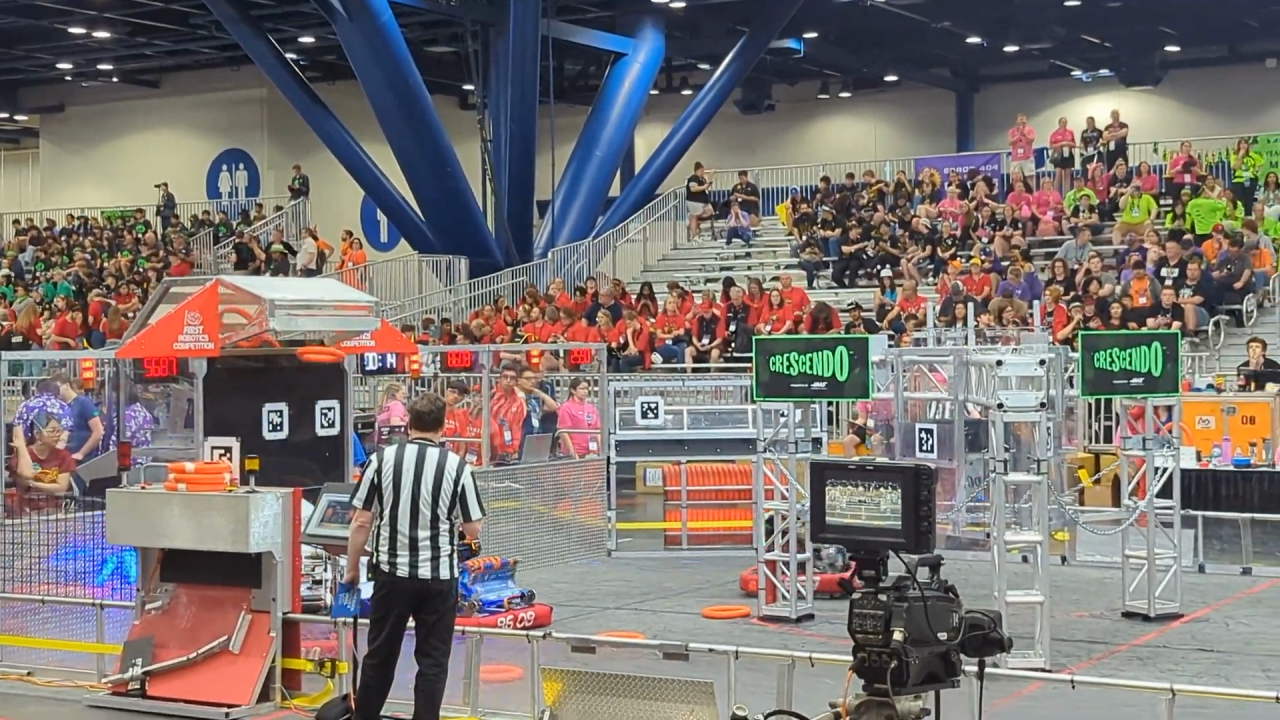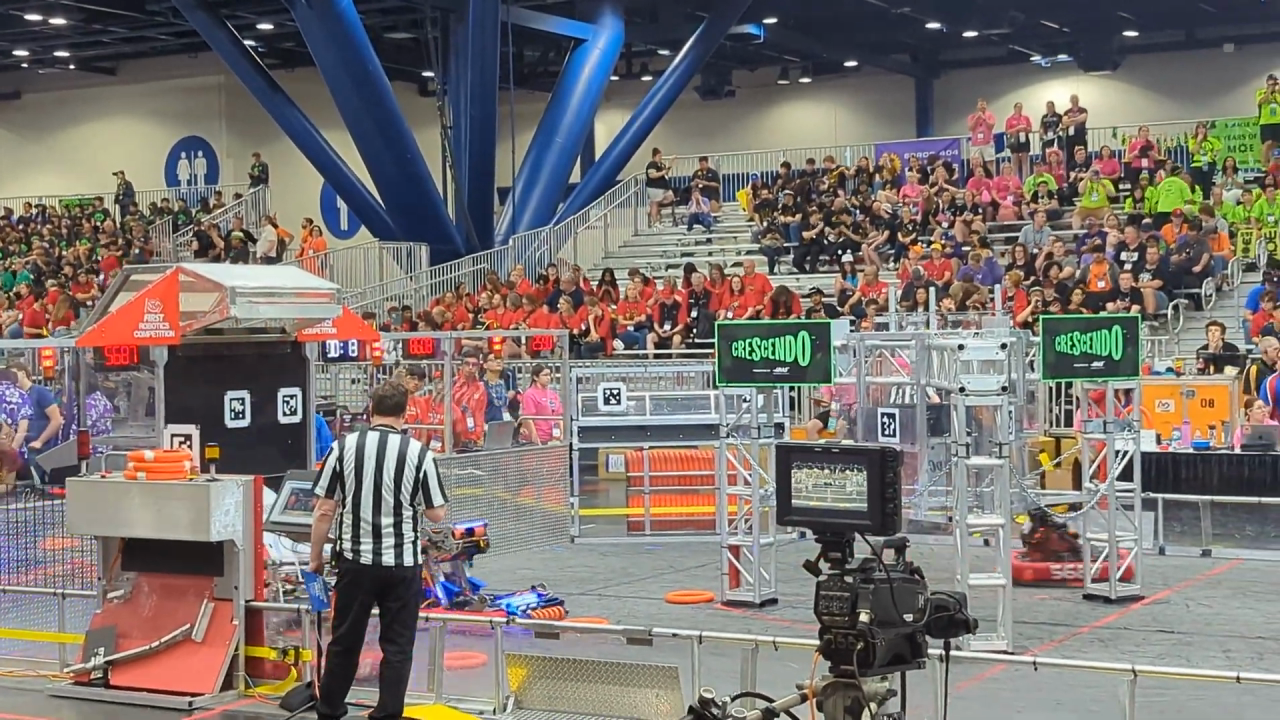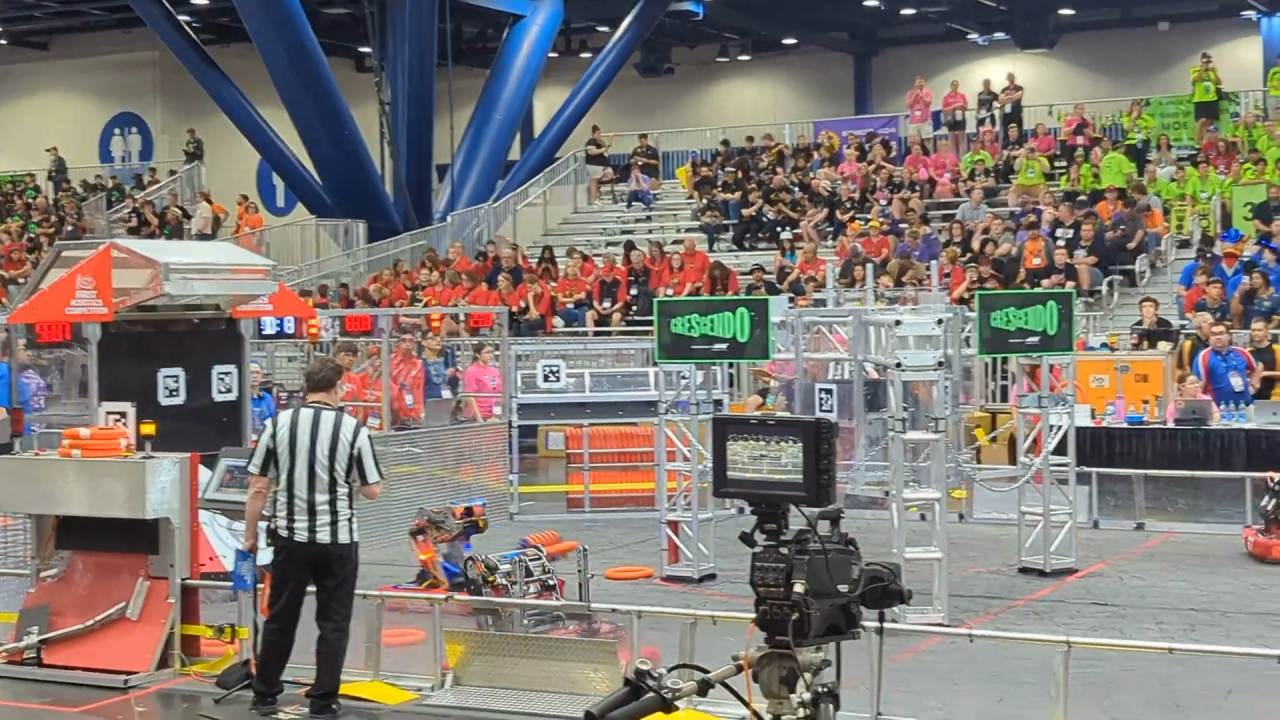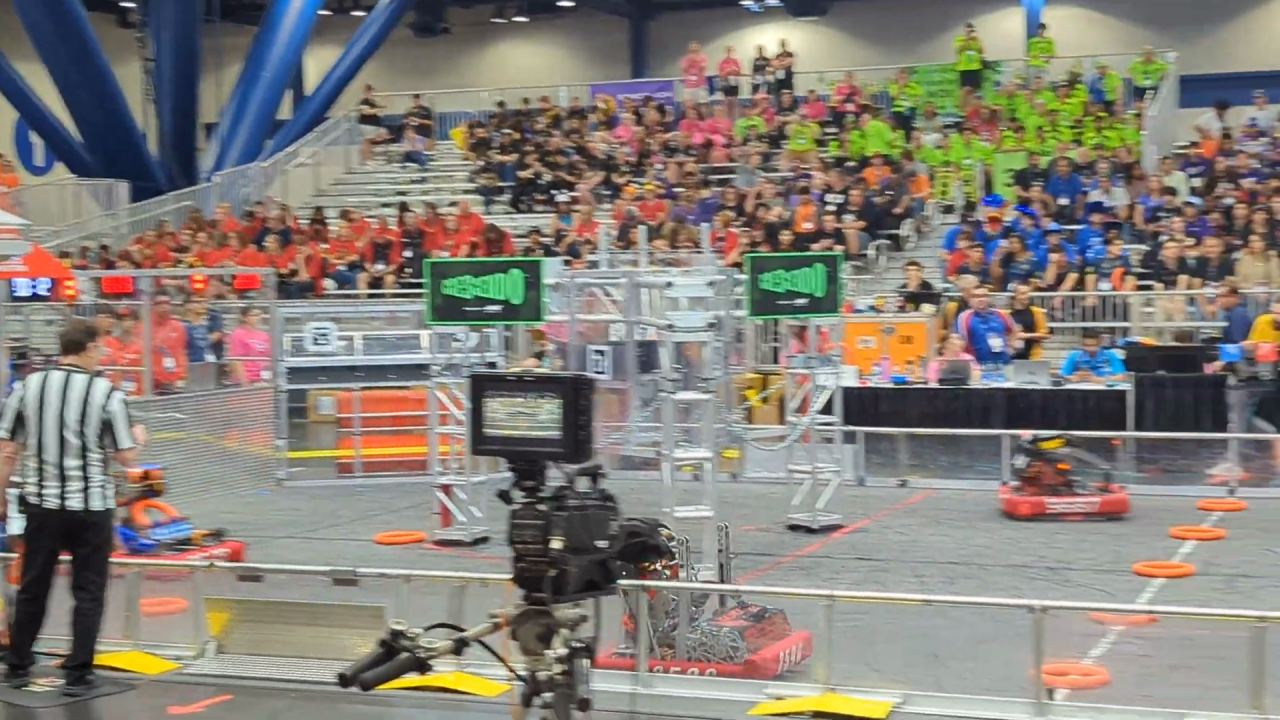
dt=0.7s
person 1, frame 1
left shoulder: (381, 459)
right shoulder: (457, 466)
left elbow: (361, 523)
right elbow: (473, 529)
left wrist: (352, 568)
left hip: (392, 573)
right hip: (438, 576)
left knee: (379, 654)
right knee: (433, 660)
person 1, frame 2
left shoulder: (343, 447)
right shoulder: (419, 453)
left elbow: (324, 510)
right elbow: (437, 515)
left wrist: (316, 556)
left hip: (355, 560)
right hip: (402, 564)
left knee: (343, 642)
right knee: (397, 646)
person 1, frame 3
left shoulder: (278, 424)
right shoulder: (353, 429)
left elbow: (258, 488)
right elbow: (372, 491)
left wrist: (250, 534)
right wrist: (349, 476)
left hip: (290, 539)
right hip: (337, 541)
left knee: (280, 619)
right knee: (333, 624)
person 1, frame 4
right shoulder: (107, 393)
right elbow: (126, 456)
right wrist: (137, 437)
left hip: (43, 505)
right hip: (90, 508)
left knee: (32, 587)
right knee: (88, 592)
right ankle: (78, 674)
